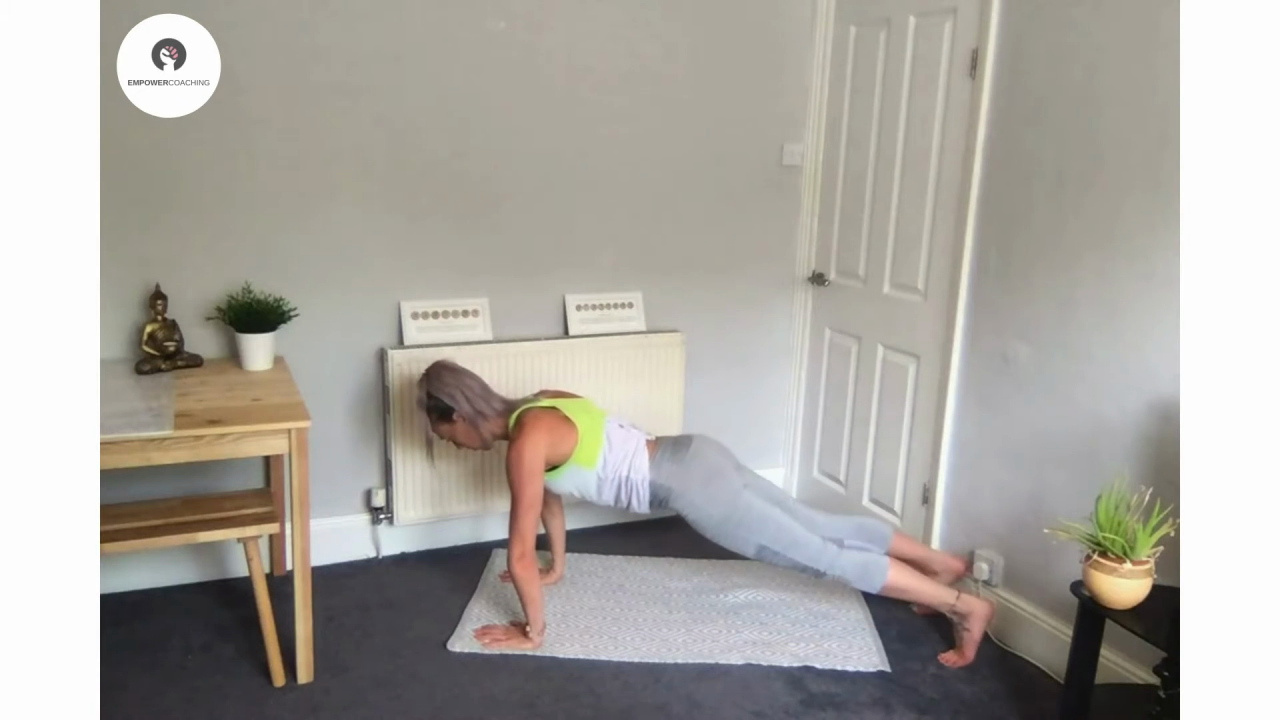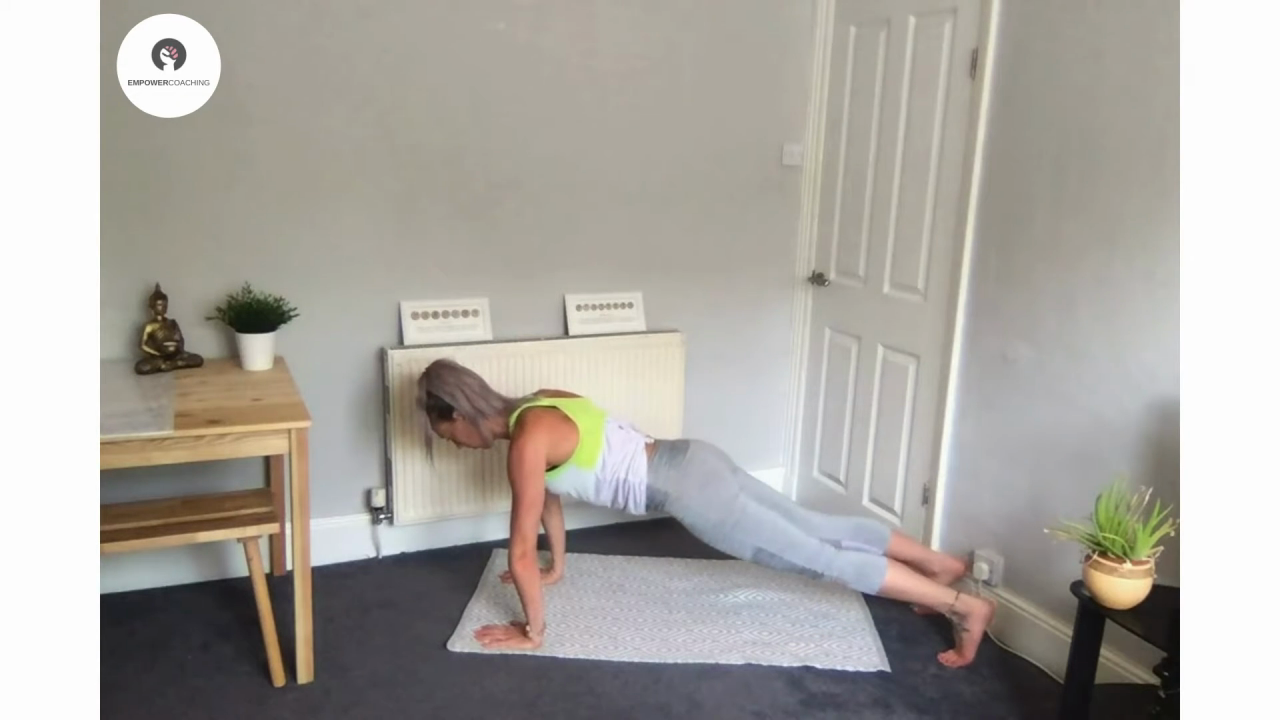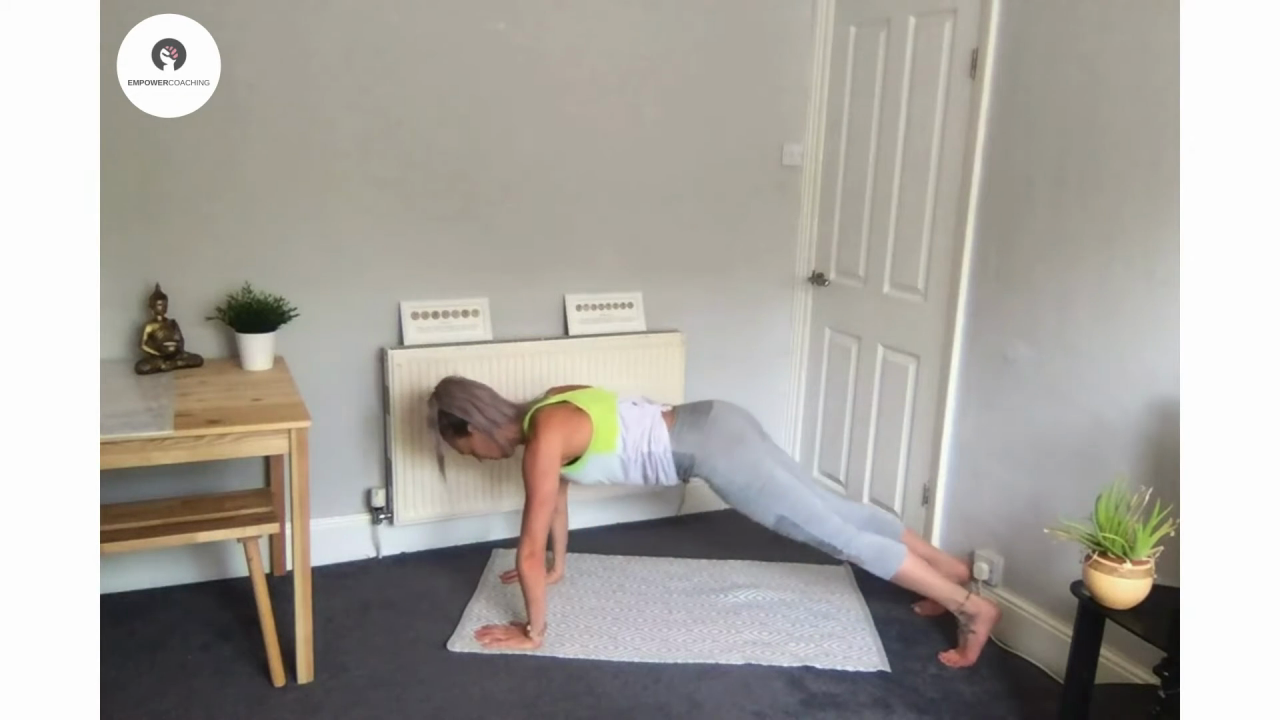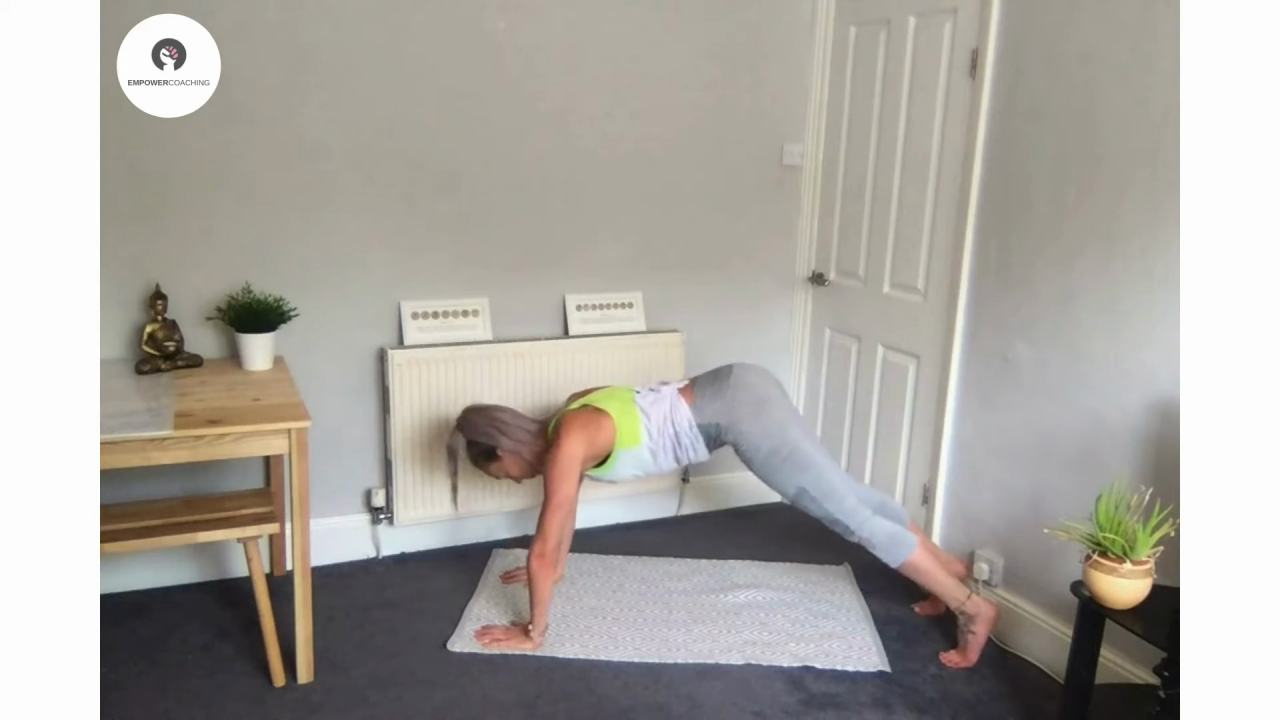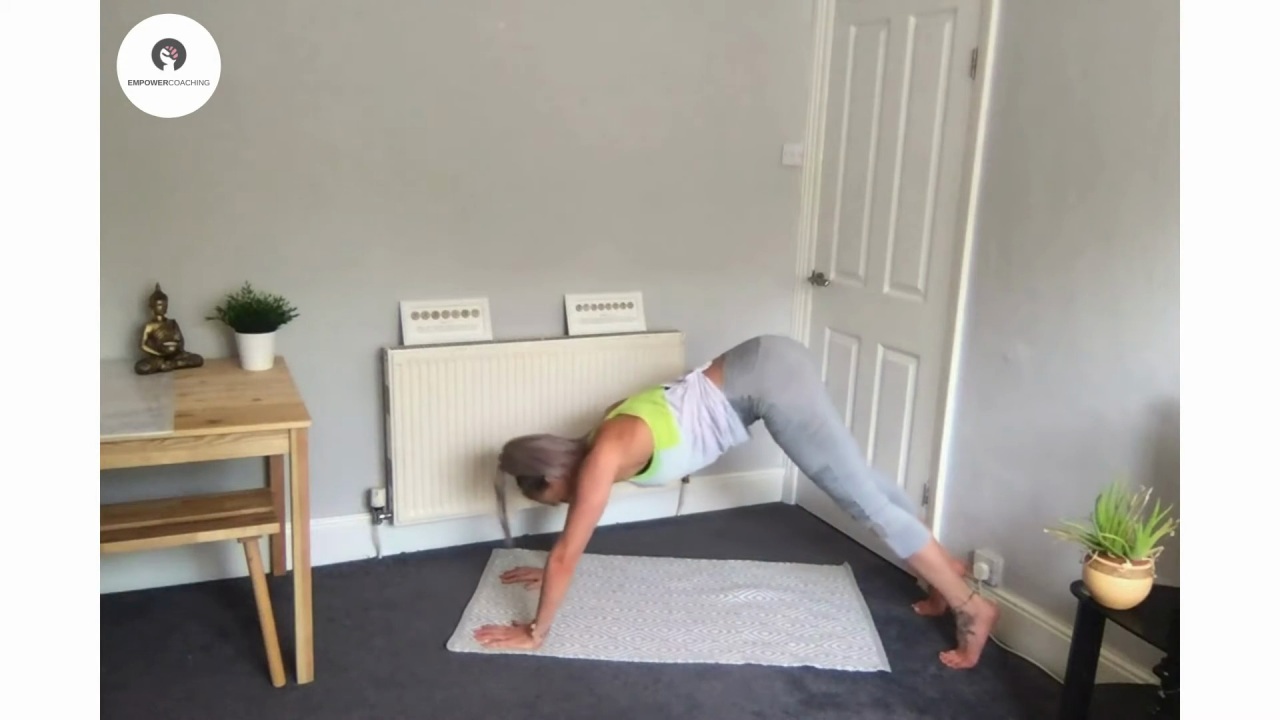
dt=0.5s
person 1, frame 1
left shoulder: (524, 443)
right shoulder: (539, 406)
left elbow: (520, 553)
right elbow: (552, 492)
left wrist: (533, 631)
right wrist: (556, 568)
left hip: (693, 486)
right hip: (696, 458)
left knee: (822, 556)
right knee: (821, 527)
left ankle: (965, 606)
right ankle: (943, 563)
person 1, frame 2
left shoulder: (526, 441)
right shoulder: (540, 404)
left elbow: (521, 551)
right elbow: (551, 494)
left wrist: (533, 630)
right wrist: (557, 568)
left hip: (688, 490)
right hip: (693, 462)
left knee: (822, 560)
right knee: (820, 527)
left ankle: (964, 608)
right ankle: (942, 565)
person 1, frame 3
left shoulder: (542, 439)
right shoulder: (548, 409)
left elbow: (529, 547)
right elbow: (557, 492)
left wrist: (533, 630)
right wrist: (556, 567)
left hip: (715, 448)
right hip: (716, 424)
left knee: (839, 534)
right knee: (837, 510)
left ankle: (972, 607)
right ankle: (949, 567)
person 1, frame 4
left shoulder: (565, 445)
right shoulder: (568, 423)
left elbow: (542, 549)
right elbow: (568, 500)
left wrist: (534, 631)
right wrist: (553, 568)
left hip: (738, 408)
right hip: (737, 390)
left knee: (851, 515)
right knee: (849, 495)
left ankle: (972, 607)
right ankle: (948, 568)
person 1, frame 5
left shoulder: (602, 459)
right shoulder: (600, 445)
left elbow: (565, 556)
left wrist: (535, 632)
right wrist: (551, 569)
left hip: (771, 380)
right hip: (767, 365)
left knee: (867, 502)
right knee: (865, 486)
left ankle: (972, 607)
right ankle: (947, 570)
